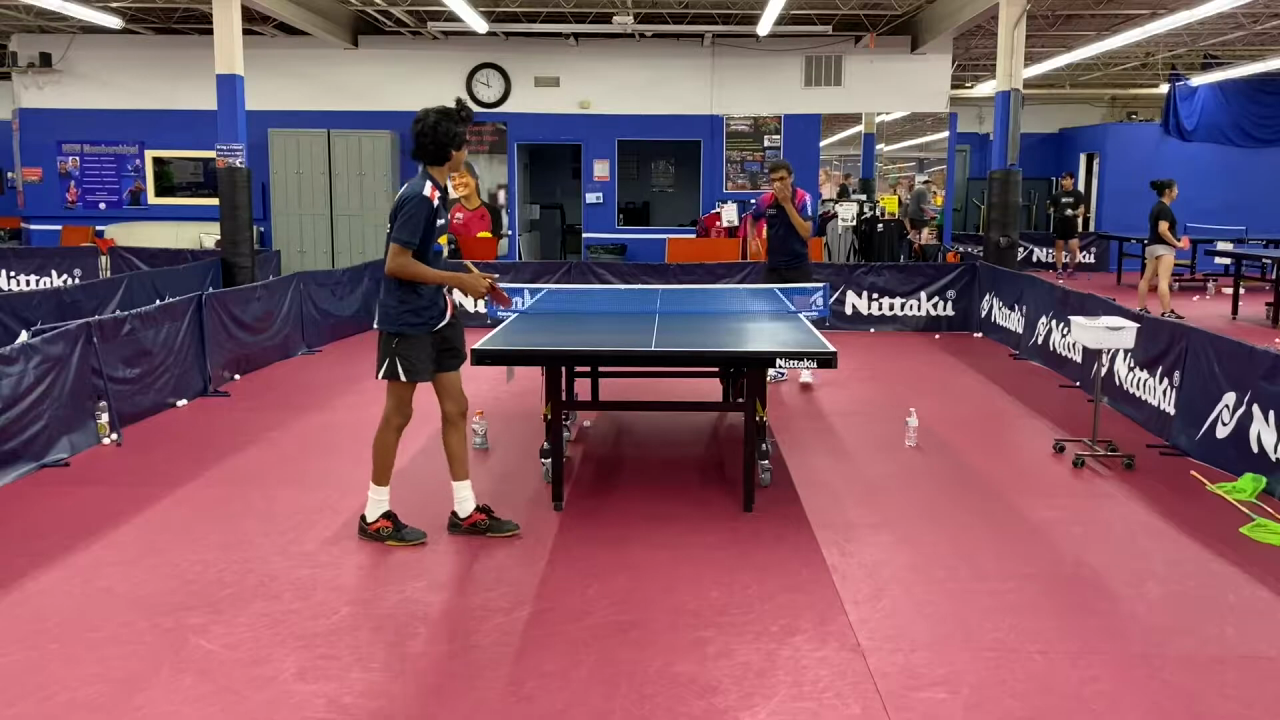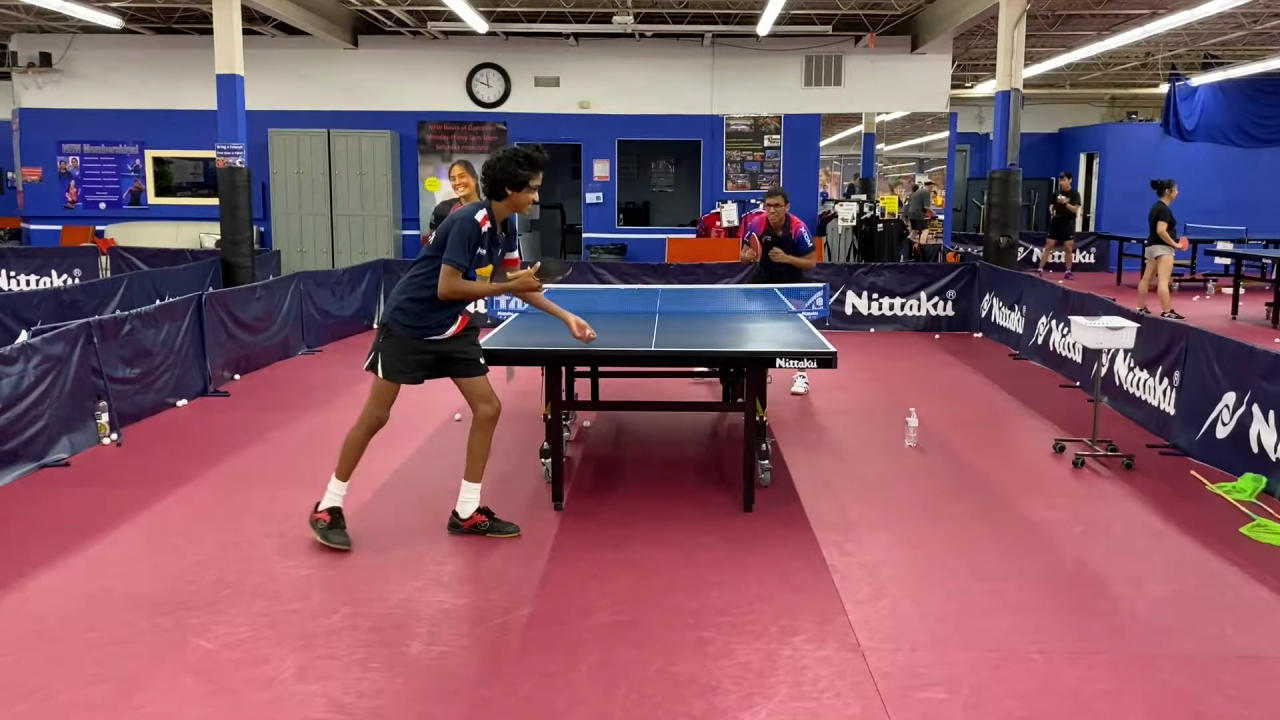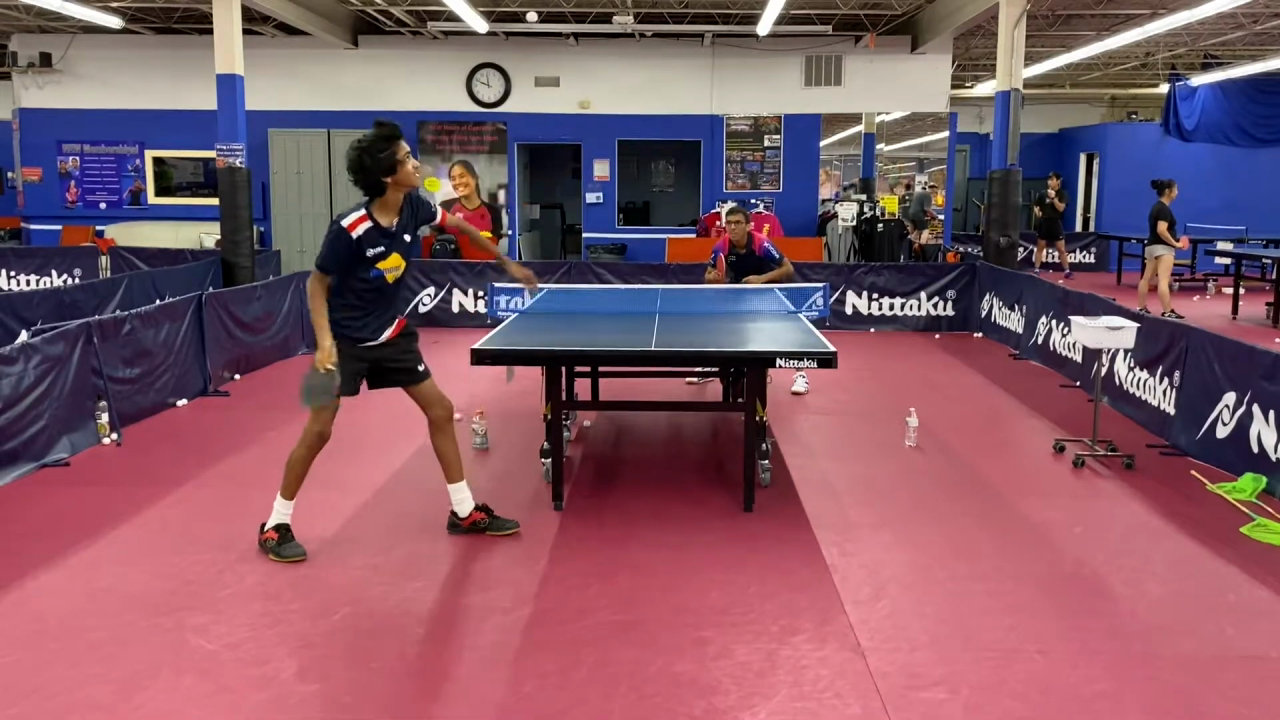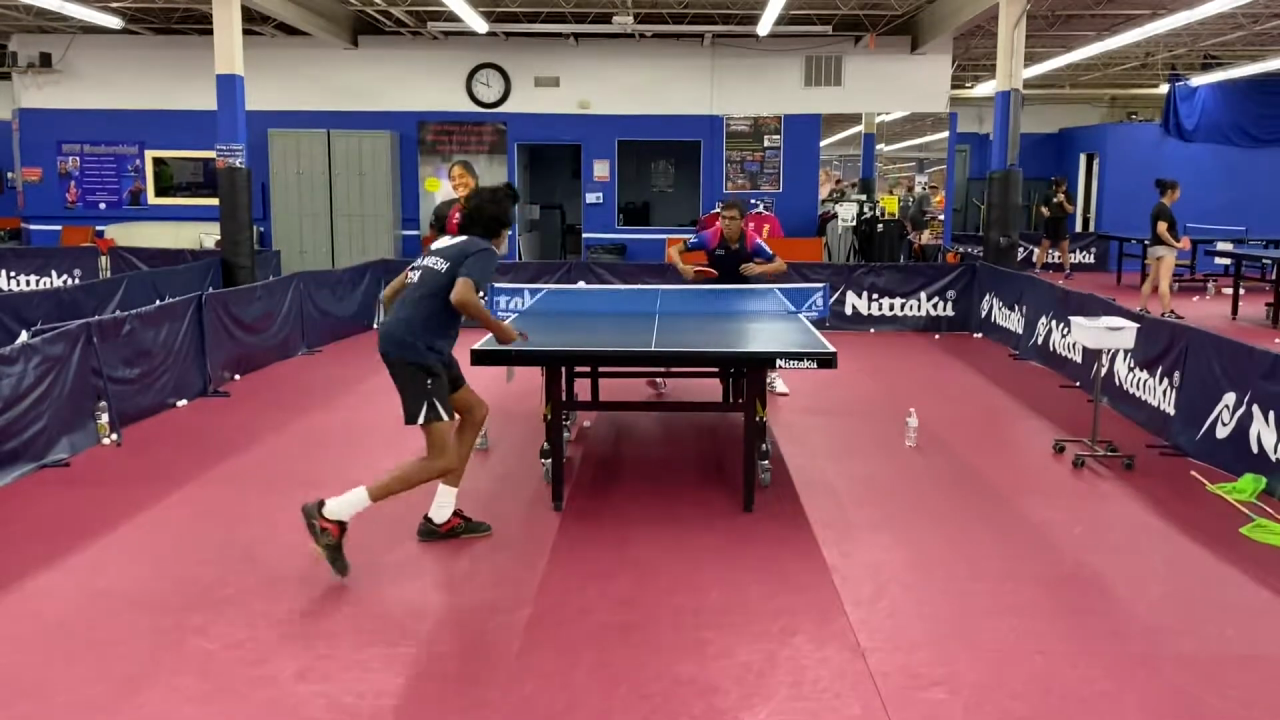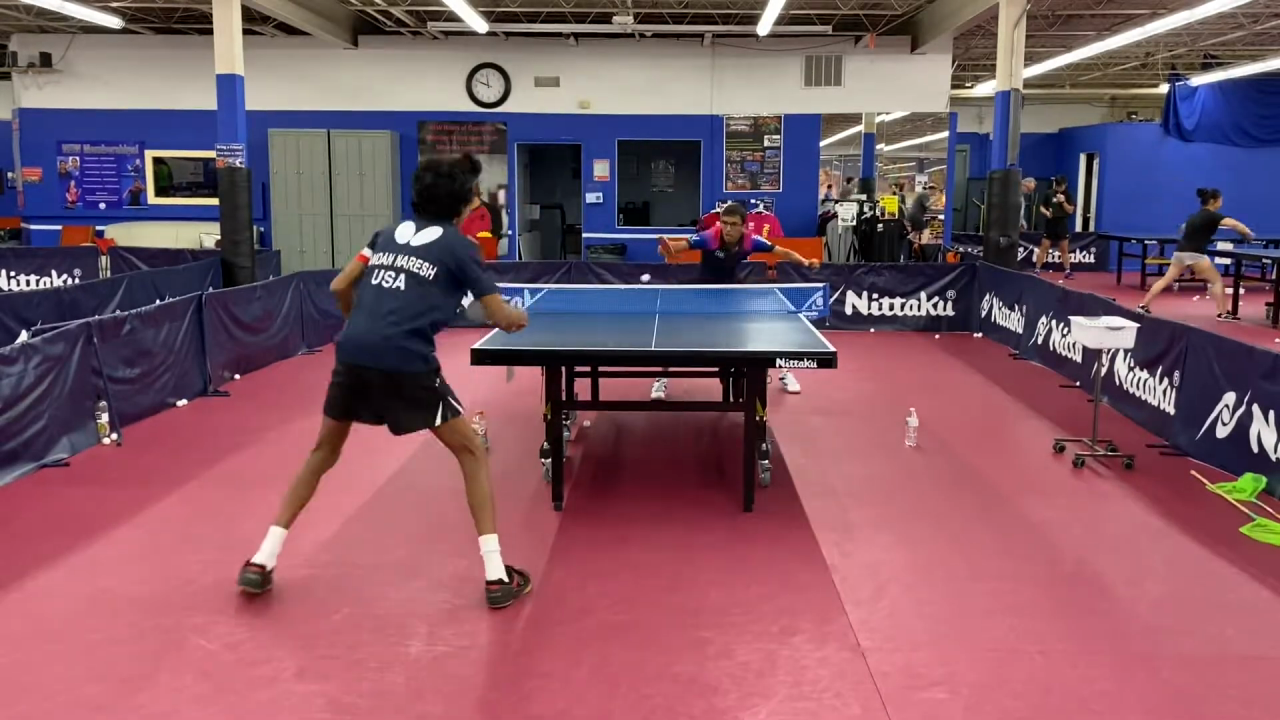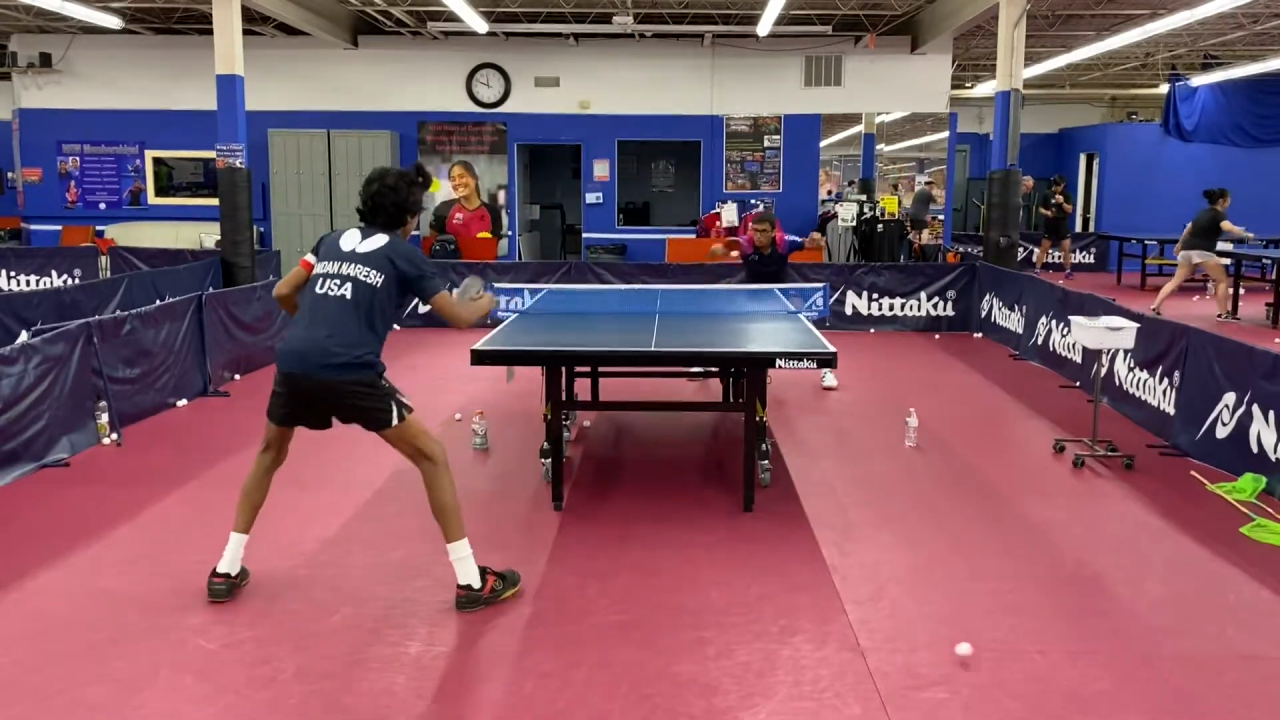
dt=0.7s
person 1, frame 1
left shoulder: (435, 192)
right shoulder: (419, 198)
right elbow: (397, 265)
left wrist: (456, 286)
right wrist: (459, 281)
left hip: (436, 320)
right hip: (407, 323)
left knee: (455, 409)
right knee: (398, 416)
left ankle: (465, 511)
right ankle: (375, 515)
person 1, frame 2
left shoulder: (502, 230)
right shoulder: (469, 222)
left elbow: (517, 282)
right elbow: (447, 287)
left wrist: (565, 315)
right wrist: (508, 288)
left hip: (452, 329)
right hip: (408, 325)
left knee: (487, 409)
right knee: (375, 416)
left ankle: (467, 512)
right ankle: (330, 507)
person 1, frame 3
left shoulder: (415, 207)
right shoulder: (350, 229)
left elbow: (458, 226)
right elbow: (317, 284)
left wrist: (507, 263)
right wrist: (324, 340)
left hip: (392, 332)
right hip: (345, 337)
left knee: (441, 411)
right knee: (318, 432)
left ankle: (465, 512)
right ankle: (275, 525)
person 1, frame 4
left shoulder: (444, 245)
right shoulder: (484, 252)
left elbow: (389, 293)
right elbow: (459, 298)
right wrist: (498, 328)
left hip: (409, 343)
right hip: (415, 350)
left knee: (475, 412)
right knee: (443, 460)
left ankle: (441, 516)
right ankle: (333, 512)
person 1, frame 5
left shoulder: (389, 235)
right shoulder: (459, 247)
left elbow: (340, 286)
right elbow: (508, 320)
right wrist: (517, 315)
left hip: (354, 352)
right hip: (406, 362)
left knee: (324, 452)
right knee: (473, 453)
left ankle: (262, 561)
right ankle: (496, 574)
person 1, frame 6
left shoulder: (332, 241)
right shoulder: (404, 256)
left elbow: (282, 294)
right elbow: (461, 318)
right wrist: (485, 302)
left hip: (293, 362)
right hip: (350, 371)
left knee: (271, 453)
right knee: (431, 457)
left ankle: (226, 569)
right ankle: (470, 579)
person 2, frame 1
left shoulder: (803, 199)
right shoulder: (765, 201)
left elbow: (806, 233)
right elbow: (751, 222)
left wrist: (787, 203)
right wrist: (753, 242)
left hip: (798, 267)
right hip: (773, 267)
left ankle: (806, 366)
right ankle: (779, 366)
person 2, frame 2
left shoulder: (798, 228)
right shoulder: (756, 223)
left elbow: (811, 263)
right elbow: (744, 253)
left wrist: (786, 258)
right wrist: (748, 256)
left hip: (790, 278)
right hip: (763, 276)
left ankle: (801, 375)
person 2, frame 3
left shoulder: (761, 243)
right shoulder: (721, 246)
left elbow: (789, 269)
right elbow: (707, 276)
left wrist: (761, 279)
right wrist: (713, 277)
right hip: (740, 285)
left ankle: (800, 374)
right ankle: (711, 366)
person 2, frame 4
left shoulder: (752, 241)
right shoulder: (709, 236)
left elbow: (781, 266)
right elbow: (673, 250)
left wrist: (759, 269)
right wrist: (682, 267)
left ankle: (771, 377)
right ankle: (662, 376)
person 2, frame 5
left shoulder: (751, 241)
right shoulder: (709, 237)
left elbow: (782, 252)
right elbow: (677, 247)
left wrist: (805, 262)
right wrist: (668, 247)
left ankle: (784, 374)
right ankle: (664, 378)
person 2, frame 6
left shoulder: (785, 241)
right shoulder: (744, 243)
left elbow: (817, 244)
right elbow: (715, 251)
left wrist: (817, 240)
right wrist: (722, 249)
left ankle: (826, 370)
